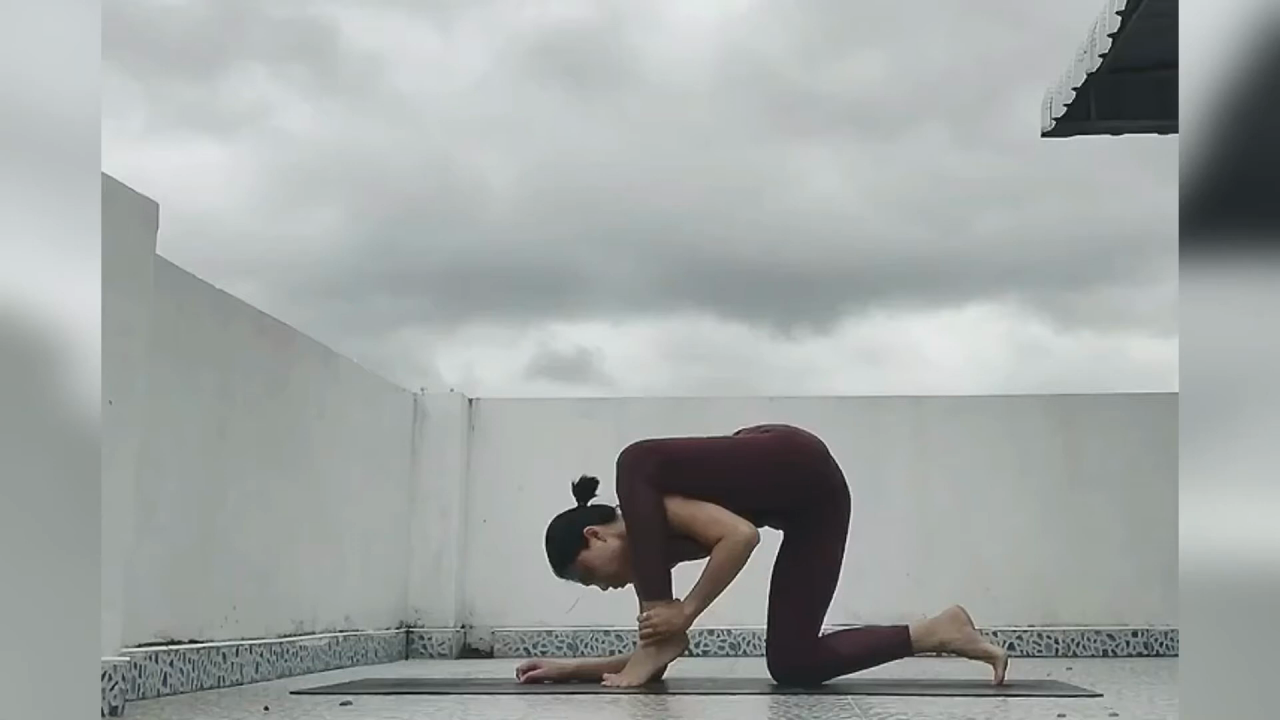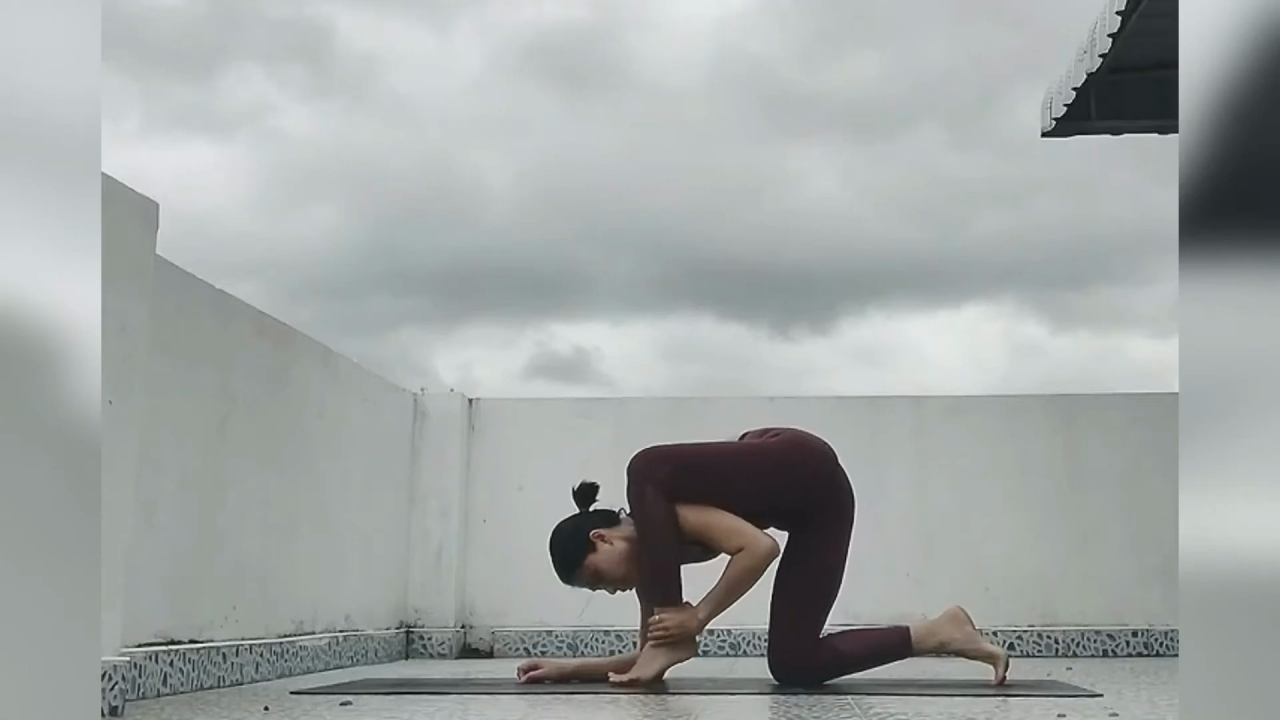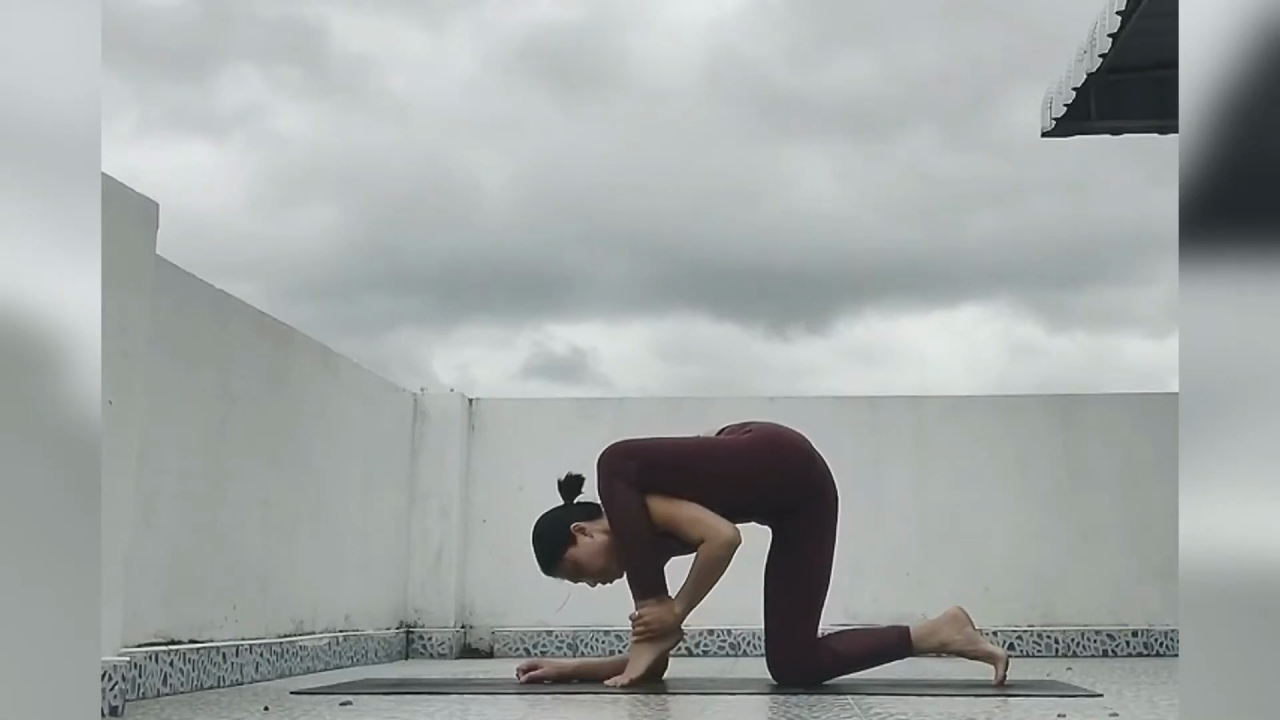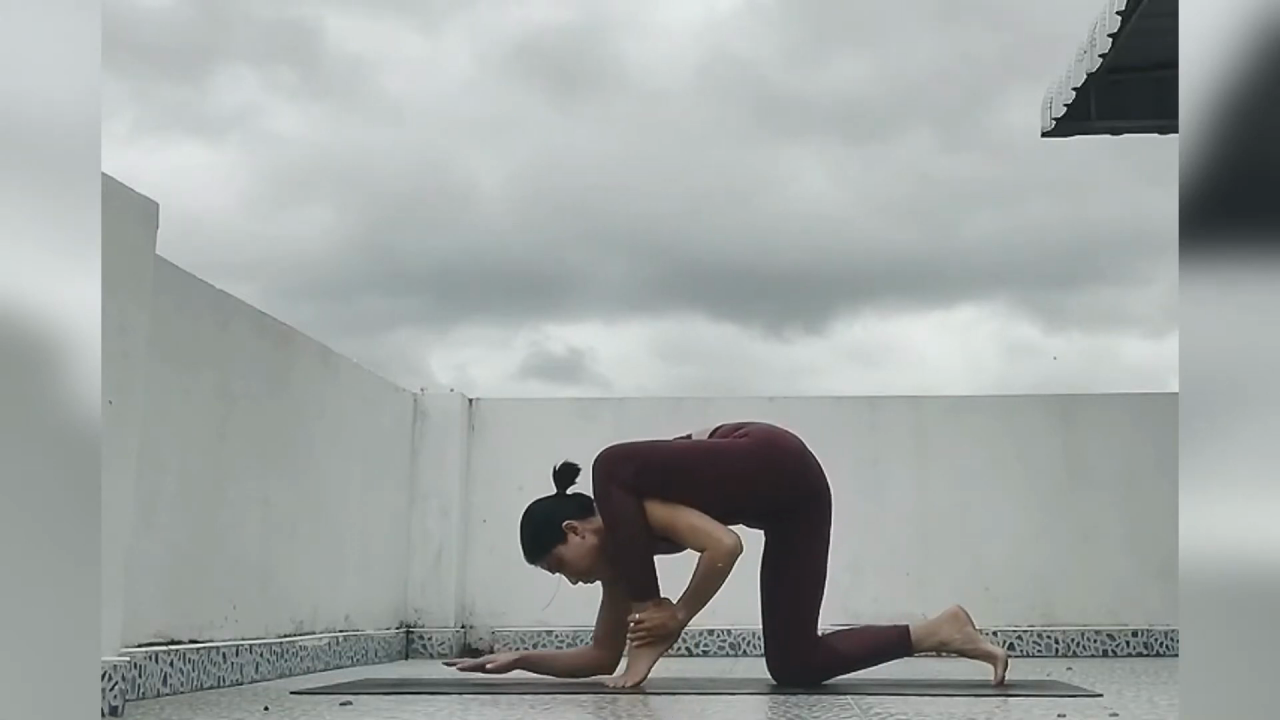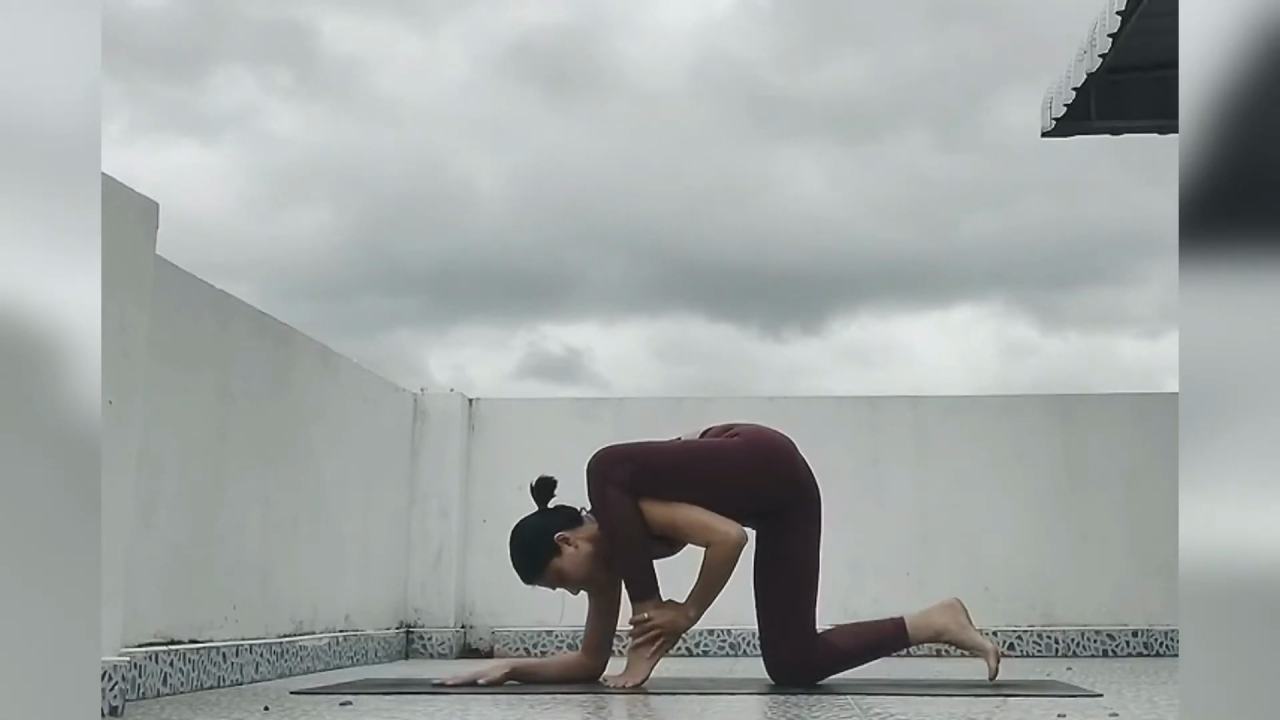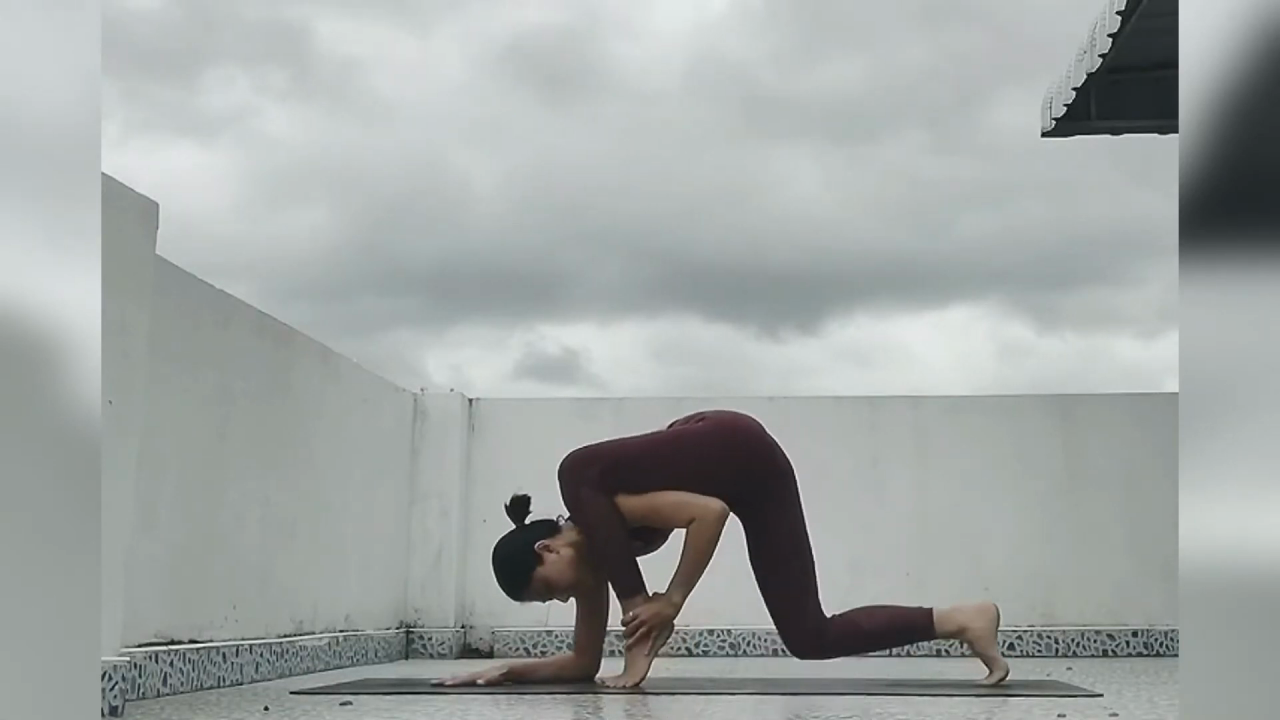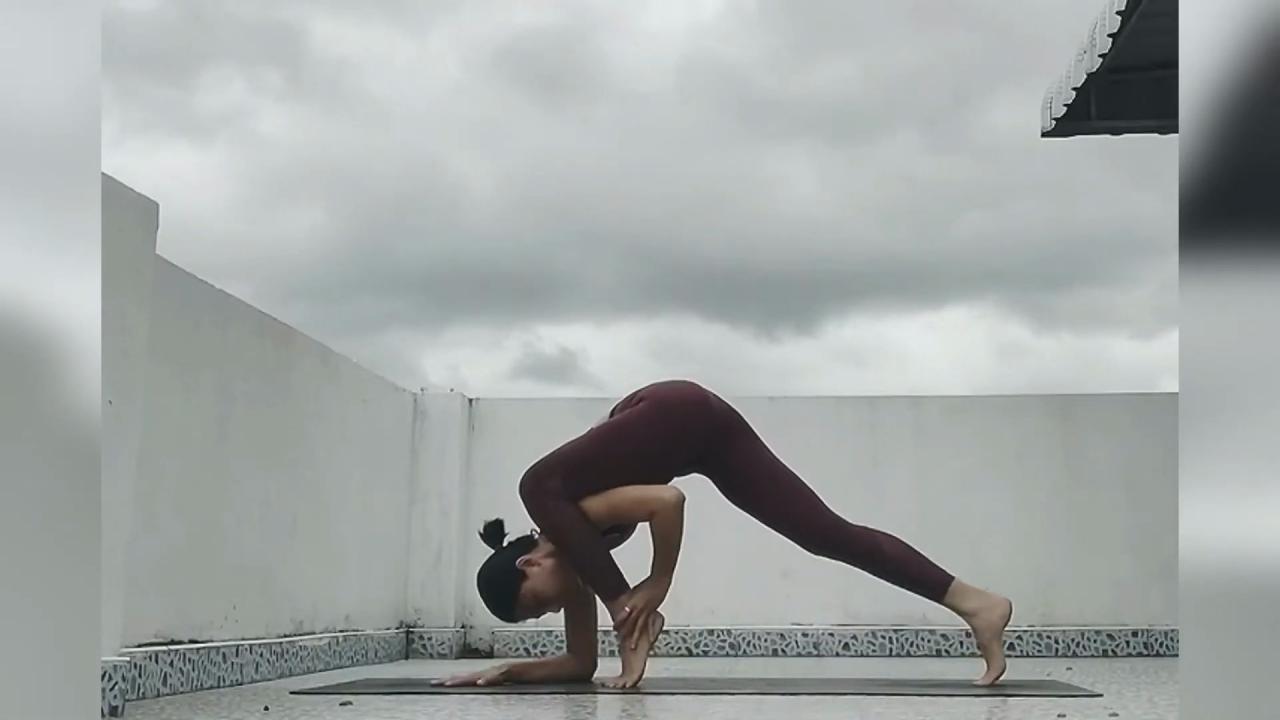
dt=0.7s
person 1, frame 1
left shoulder: (648, 501)
right shoulder: (652, 547)
left elbow: (742, 535)
right elbow: (652, 666)
left wrist: (684, 613)
right wrist: (568, 668)
left hip: (804, 469)
right hip: (813, 503)
left knee: (636, 463)
right knee: (793, 665)
right ankle: (941, 632)
person 1, frame 2
left shoulder: (651, 484)
right shoulder: (651, 552)
left elbow: (759, 548)
right elbow: (650, 659)
left wrist: (696, 618)
right wrist: (568, 668)
left hip: (809, 471)
right hip: (819, 505)
left knee: (648, 470)
right knee: (793, 665)
left ankle: (675, 637)
right ankle: (941, 633)
person 1, frame 3
left shoulder: (628, 497)
right shoulder: (642, 544)
left elbow: (724, 537)
right elbow: (653, 665)
left wrist: (675, 613)
right wrist: (568, 668)
left hip: (788, 464)
right hip: (804, 495)
left knee: (615, 463)
right knee: (794, 665)
right ankle: (941, 633)
person 1, frame 4
left shoulder: (626, 499)
right shoulder: (618, 547)
left elbow: (724, 546)
right elbow: (601, 656)
left wrist: (675, 618)
right wrist: (517, 659)
left hip: (781, 465)
right hip: (795, 499)
left knee: (611, 466)
right knee: (794, 665)
left ankle: (649, 633)
right ankle: (939, 632)
person 1, frame 5
left shoulder: (616, 496)
right shoulder: (605, 553)
left elbow: (729, 537)
right elbow: (589, 662)
left wrist: (686, 614)
right wrist: (511, 668)
left hip: (772, 467)
right hip: (778, 498)
right knee: (794, 665)
right ankle: (935, 623)
person 1, frame 6
left shoulder: (584, 490)
right shoulder: (590, 550)
left elbow: (710, 512)
right elbow: (584, 662)
left wrist: (670, 602)
right wrist: (509, 669)
left hip: (742, 450)
right hip: (739, 469)
right knee: (810, 638)
right ankle: (961, 620)
person 1, frame 7
left shoulder: (547, 496)
right shoulder: (568, 548)
left elbow: (667, 502)
right elbow: (581, 663)
left wrist: (656, 589)
right wrist: (507, 672)
left hip: (690, 417)
right hip: (699, 438)
right knee: (827, 535)
right ankle: (975, 604)
